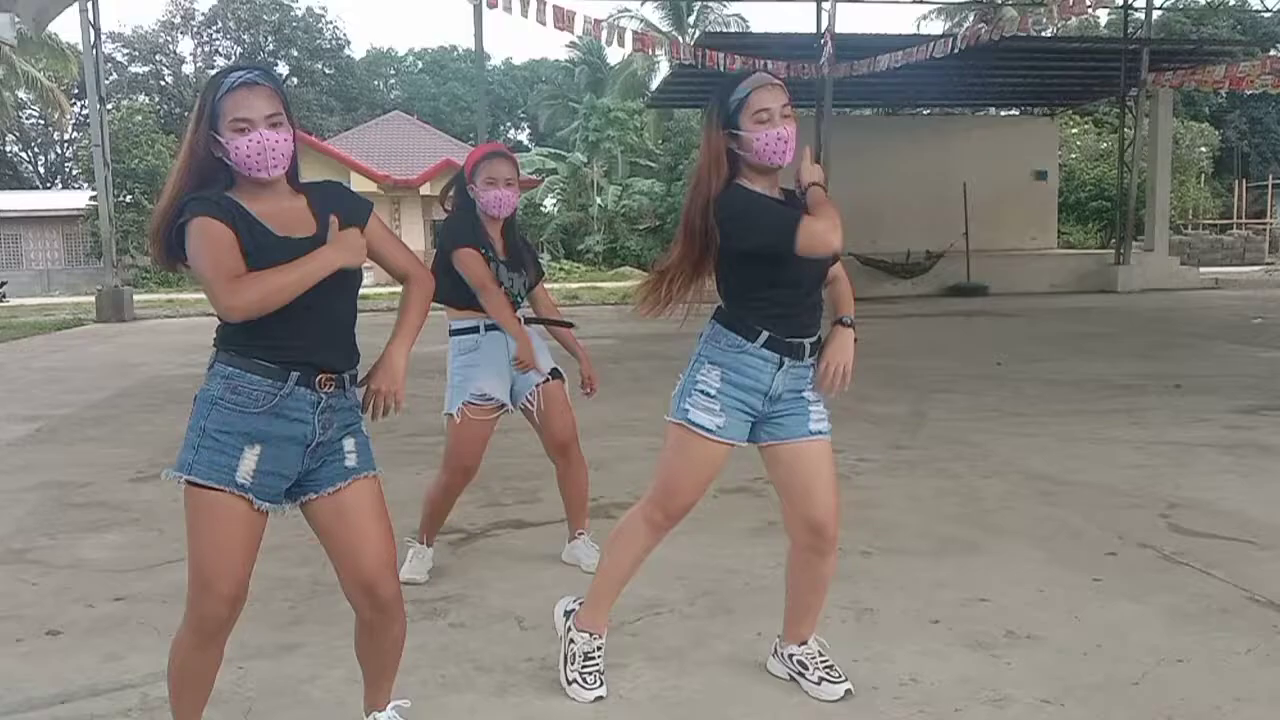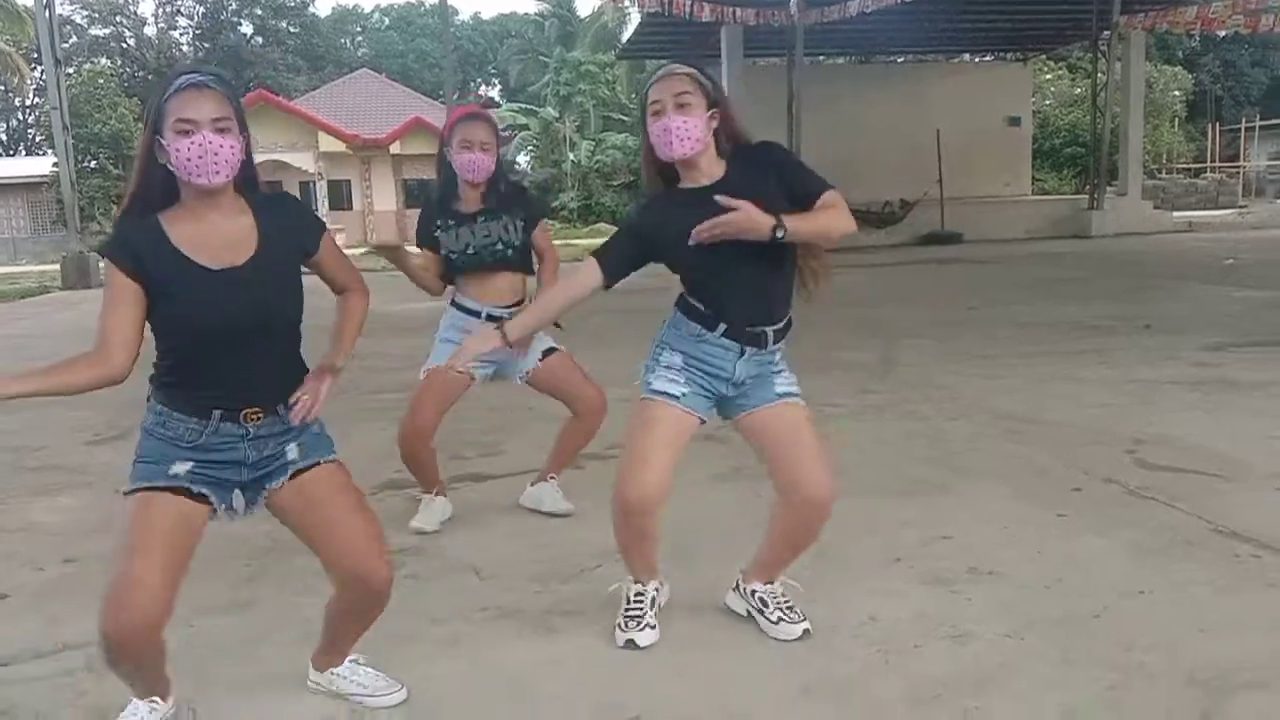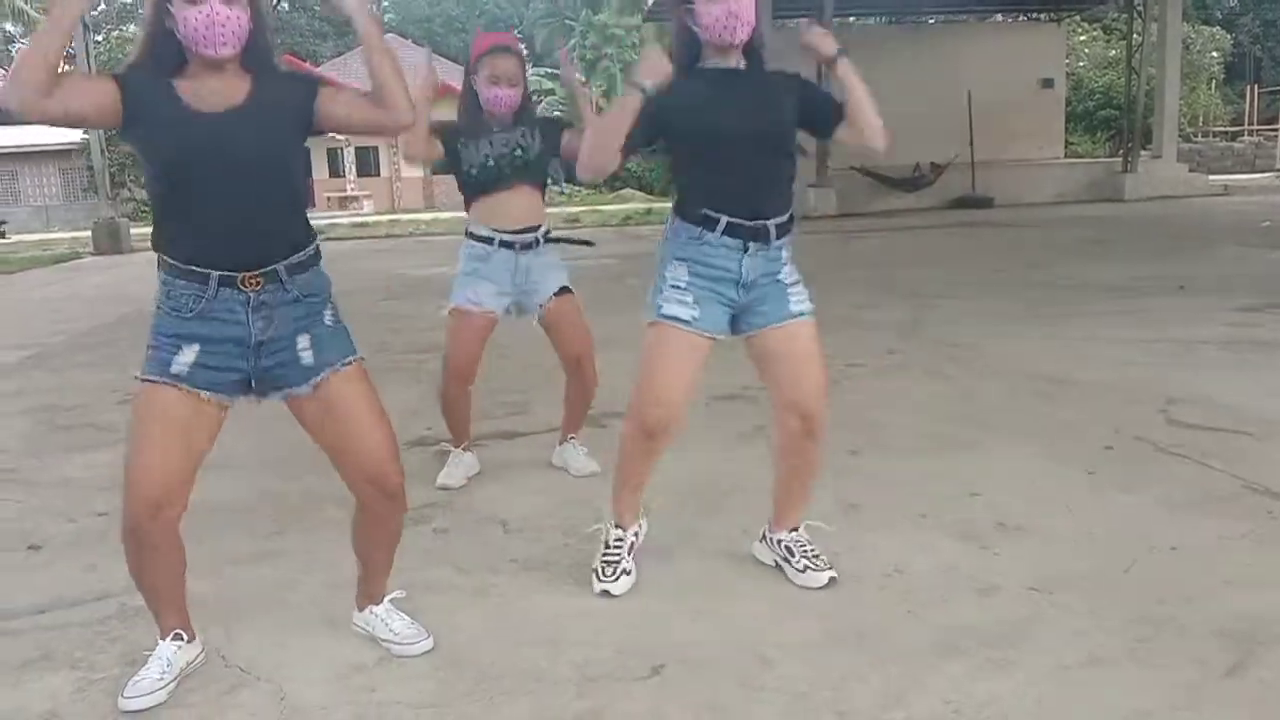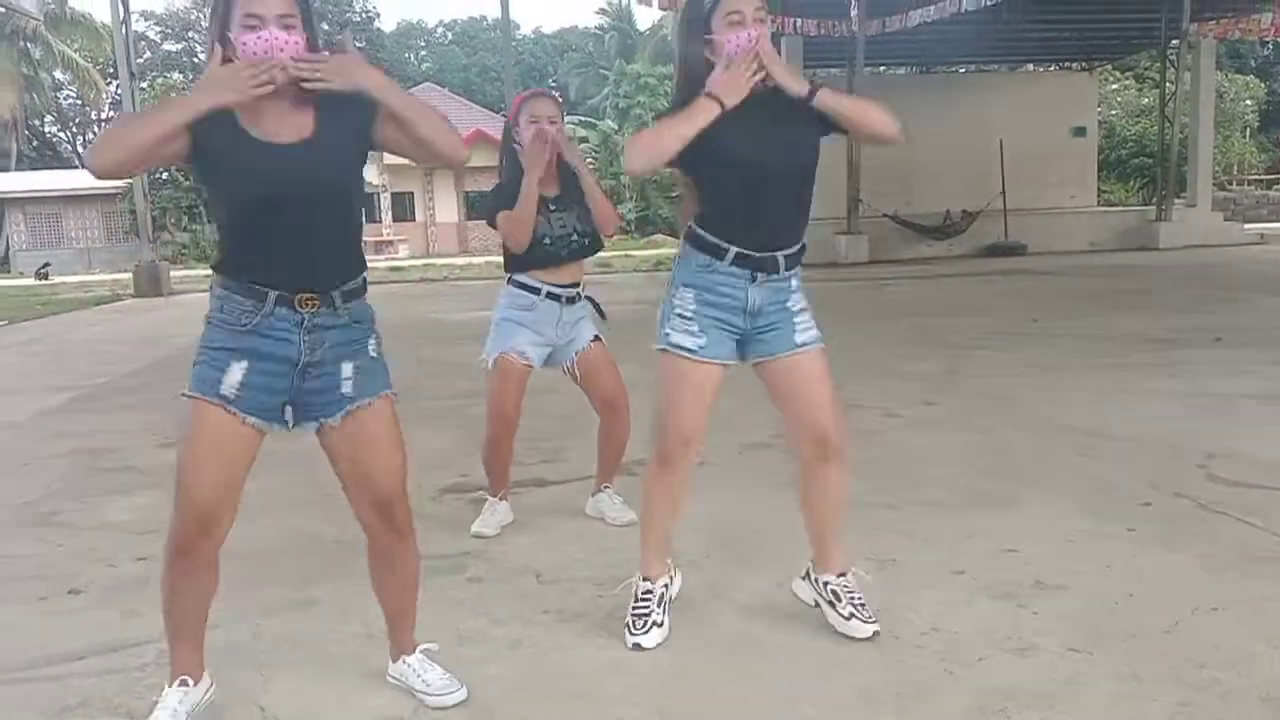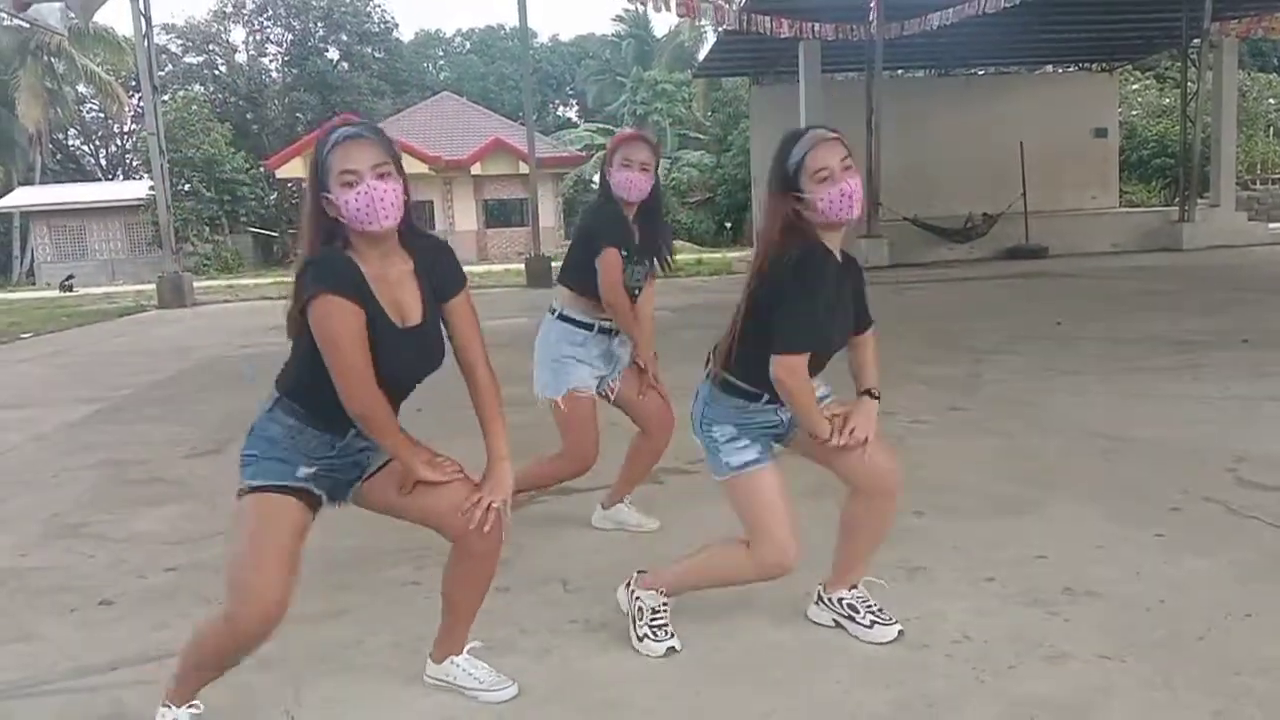
dt=1s
person 1, frame 1
left shoulder: (334, 202)
right shoulder: (211, 210)
left elbow: (418, 278)
right elbow: (231, 296)
left wrist: (396, 354)
right wrist: (331, 256)
left hip: (336, 413)
right hip: (245, 407)
left knee: (379, 590)
right knee: (215, 603)
person 1, frame 2
left shoulder: (285, 218)
right shoulder: (137, 240)
left elbow: (354, 290)
right elbow: (114, 358)
left wrist: (331, 368)
left hip: (285, 427)
right hip: (187, 436)
left knee: (371, 575)
right knee: (127, 622)
left ankle: (333, 663)
person 1, frame 3
left shoulder: (288, 91)
right shoulder: (141, 91)
left elbow: (396, 112)
left hip: (296, 305)
right hip: (196, 315)
left knee: (382, 478)
right knee: (146, 510)
left ankle: (372, 603)
right ankle: (178, 638)
person 1, frame 4
left shoulder: (347, 111)
right shoulder: (208, 120)
left elbow: (452, 148)
right elbow: (105, 159)
left wrist: (377, 86)
right wrist: (211, 96)
left hip: (340, 329)
right hip: (242, 332)
left knee: (389, 510)
right knee: (198, 523)
left ankle: (405, 655)
person 1, frame 5
left shoulder: (435, 259)
right shoulder: (329, 278)
left elbow: (474, 362)
right elbow: (358, 395)
left wrist: (500, 459)
right wrist: (413, 459)
left hip: (371, 438)
right hip: (295, 440)
left knee: (481, 524)
right knee: (254, 612)
left ankle: (447, 657)
person 2, frame 1
left shoulder: (796, 205)
right shoulder: (734, 204)
left elbow: (837, 275)
right elbow: (825, 240)
left wrist: (844, 328)
right wrist: (817, 188)
left hip: (798, 375)
right hip: (731, 365)
left knee: (819, 526)
right knee: (663, 508)
left ankle: (795, 648)
right ankle: (584, 623)
person 2, frame 2
left shoulder: (767, 163)
right shoulder: (656, 215)
left elbow: (842, 221)
right elbow: (586, 277)
left wrist: (771, 227)
right wrist: (506, 331)
left hip: (764, 359)
right hip: (691, 354)
left knee: (815, 493)
right knee: (636, 493)
left ankle: (756, 586)
right ankle: (643, 585)
person 2, frame 3
left shoulder: (784, 88)
right shoulder: (675, 93)
left elbow: (872, 138)
right elbow: (592, 166)
left wrist: (835, 59)
right wrist: (637, 91)
left hip: (771, 264)
right hip: (700, 264)
left knee: (806, 410)
right knee: (653, 415)
left ankle: (782, 534)
right ankle: (623, 528)
person 2, frame 4
left shoulder: (795, 105)
right shoulder: (699, 108)
left elbow: (888, 127)
right elbow: (638, 159)
left wrist: (802, 87)
right wrist: (714, 100)
left hip: (781, 291)
right hip: (706, 288)
left knee: (823, 440)
right knee: (675, 446)
left ankle: (828, 575)
right ankle: (654, 579)
person 2, frame 5
left shoulder: (841, 264)
right shoulder: (804, 265)
left elbow: (861, 335)
right elbow: (787, 368)
left wrist: (868, 400)
right wrist: (821, 427)
left hip: (786, 397)
right hip: (735, 410)
left knee: (881, 475)
right knee: (776, 555)
left ankle: (839, 595)
right ankle: (648, 589)
person 3, frame 1
left shoulder: (521, 245)
right shoulder: (457, 228)
left elbow: (543, 303)
right elbow: (484, 285)
left wrist: (580, 353)
right wrist: (519, 338)
left hip: (524, 341)
right hip: (476, 346)
left knee: (566, 442)
right knee: (460, 465)
left ankle: (579, 540)
right ankle: (422, 545)
person 3, frame 2
left shoulder: (517, 197)
right shoulder: (436, 211)
left elbow: (549, 253)
right elbow: (430, 282)
right wrist: (401, 260)
right hip: (462, 328)
left knee: (592, 404)
right knee: (413, 431)
left ankle: (542, 484)
right ankle: (435, 496)
person 3, frame 3
left shoulder: (540, 127)
right shoulder: (459, 132)
right elbow: (414, 148)
left wrist: (577, 87)
right wrist: (425, 97)
left hip: (538, 254)
right hip: (483, 259)
left knee: (580, 357)
right knee: (456, 371)
left ankle: (569, 442)
right ankle: (462, 451)
person 3, frame 4
left shoulder: (575, 181)
right shoulder: (507, 189)
left elbow: (610, 225)
right elbow: (516, 239)
left wrist: (579, 165)
right wrist: (532, 174)
left hip: (575, 310)
right hip: (524, 309)
left knee: (614, 401)
right knee: (501, 417)
left ankle: (602, 493)
right ankle: (498, 501)
person 3, frame 5
left shoulder: (646, 231)
right shoulder: (602, 219)
left elbow: (642, 299)
right elbow: (611, 291)
left wrist: (647, 361)
right wrist: (643, 348)
left hip: (610, 343)
right hip: (570, 341)
left knee: (660, 420)
right knee: (580, 457)
left ankle: (614, 505)
